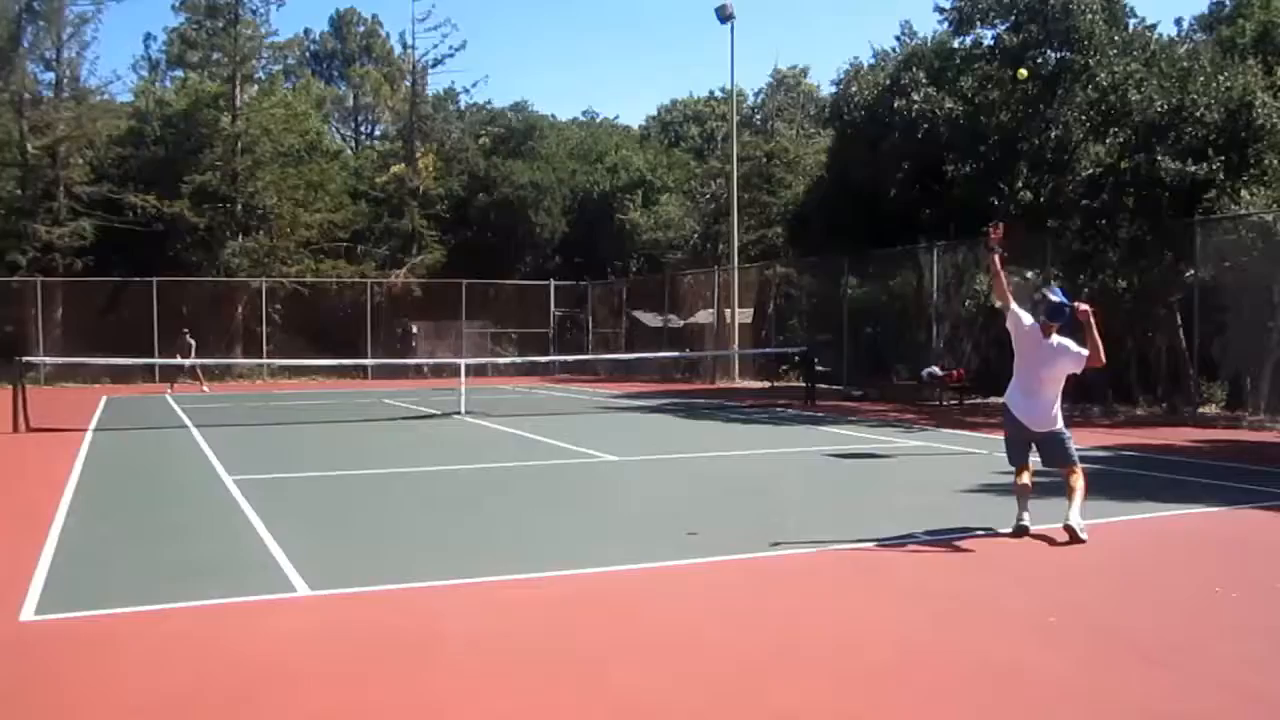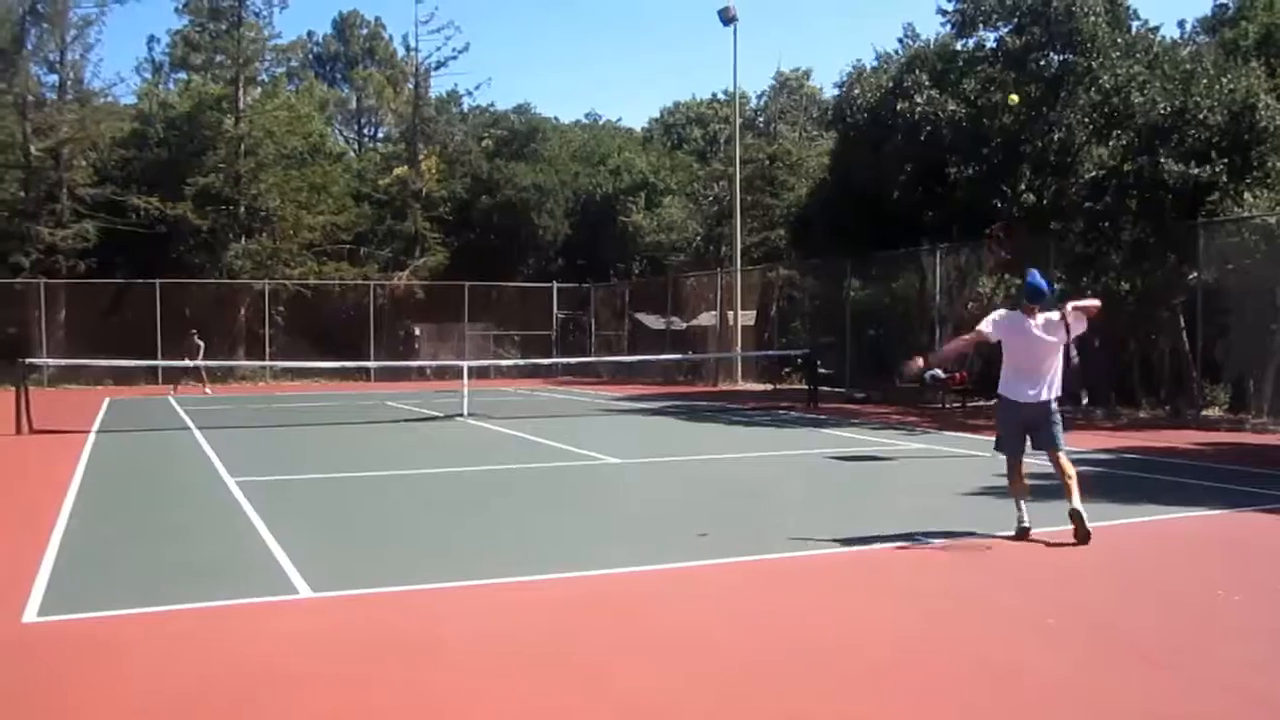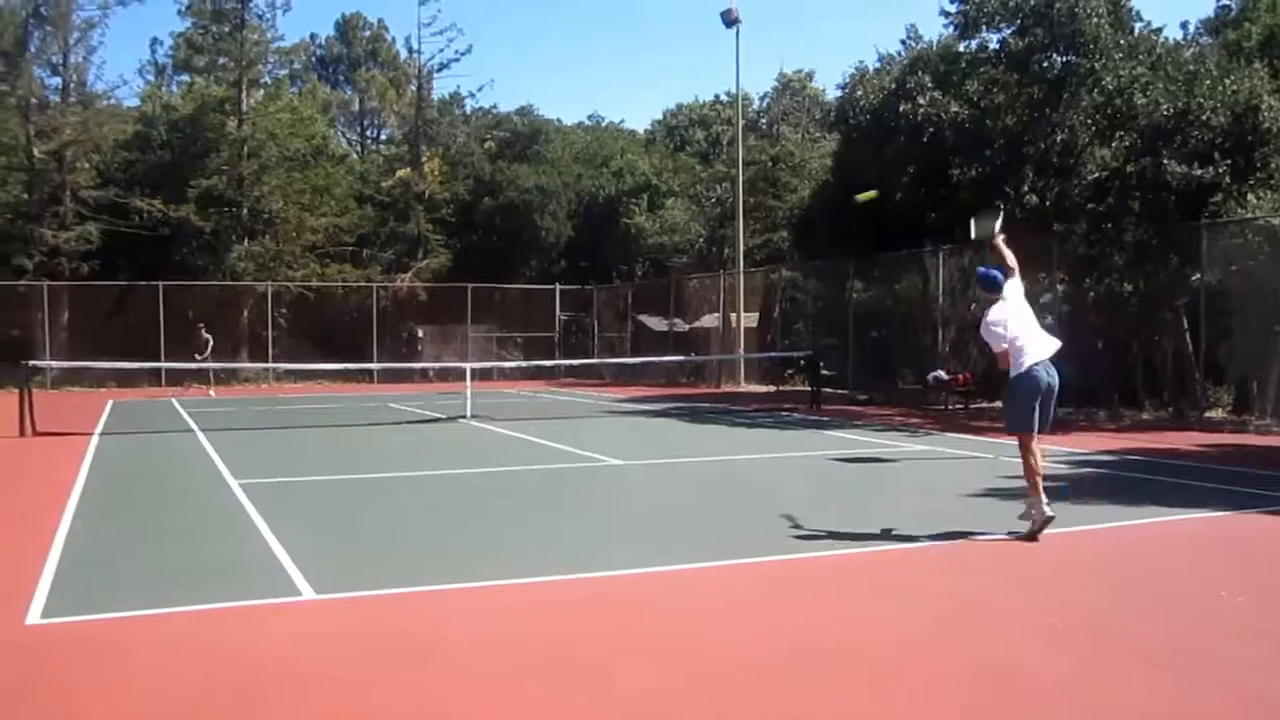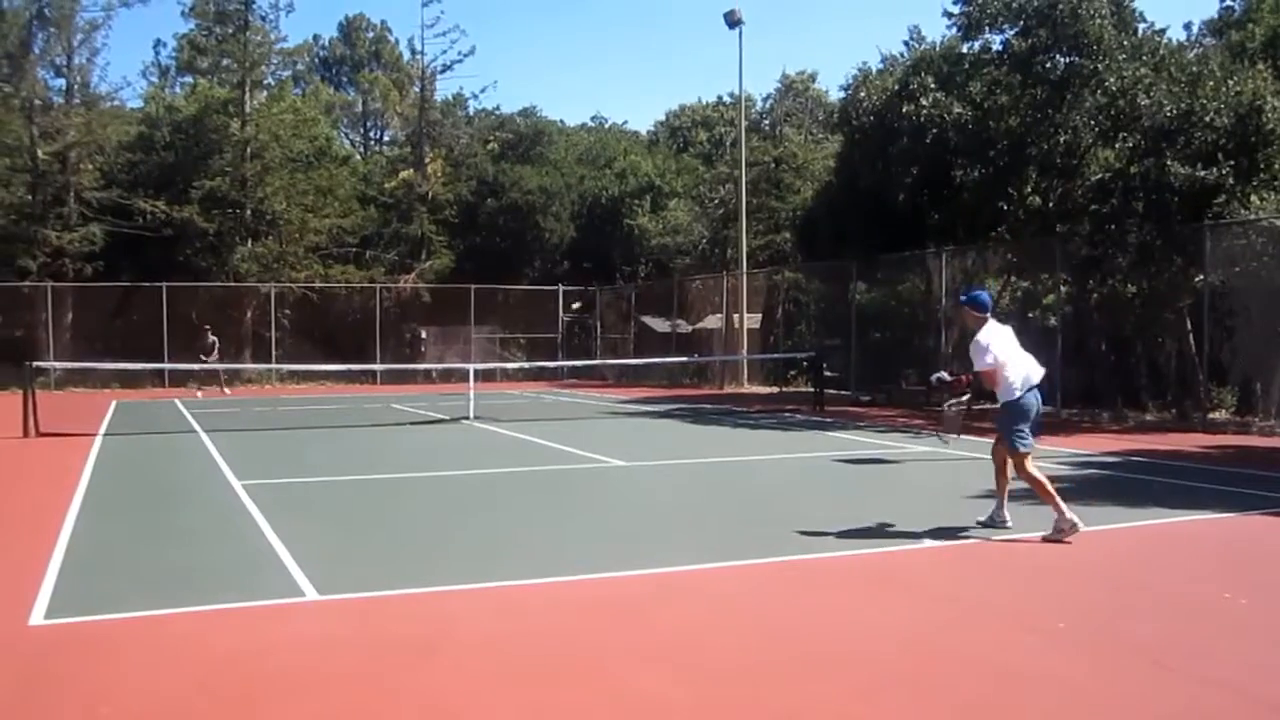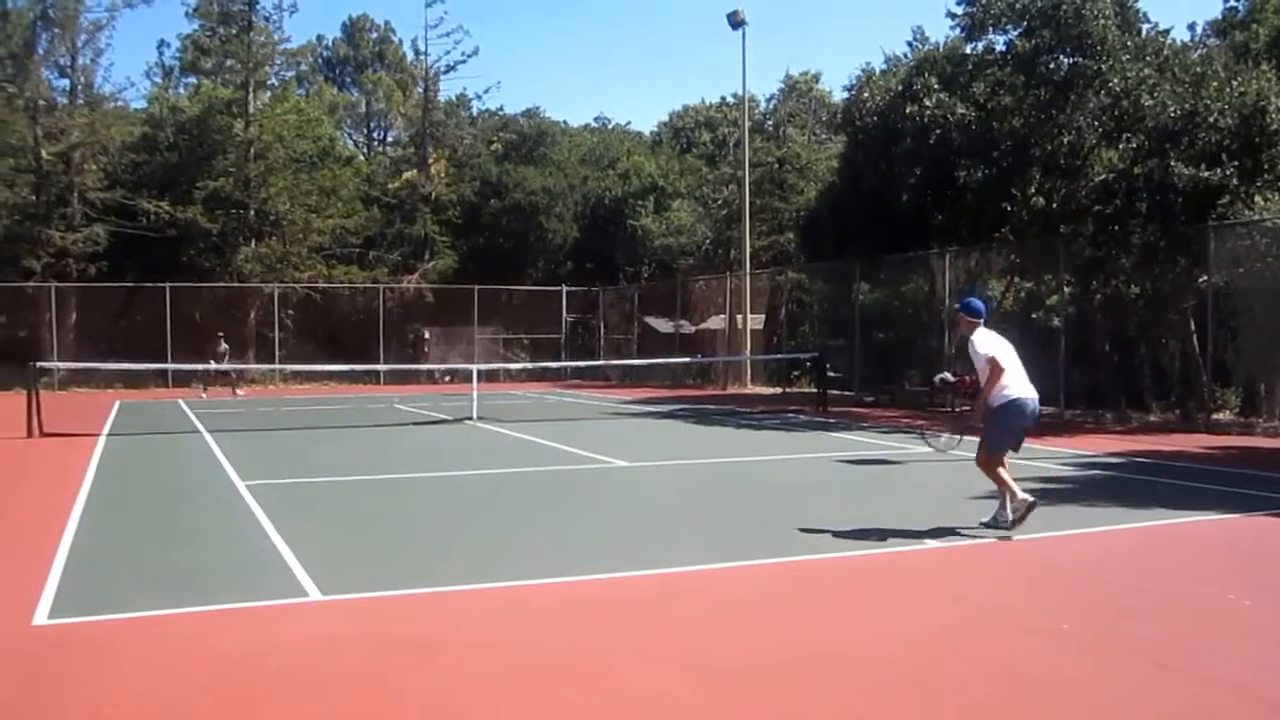
dt=0.2s
person 1, frame 1
left shoulder: (1024, 329)
right shoulder: (1063, 349)
left elbow: (1003, 293)
right elbow: (1097, 361)
left wrist: (994, 252)
right wrist: (1090, 323)
left hip: (1015, 416)
right hip: (1046, 425)
left knee: (1022, 471)
right knee: (1073, 474)
left ankle: (1022, 516)
right ankle: (1073, 518)
person 1, frame 2
left shoulder: (1006, 319)
right shoulder: (1058, 323)
left elbow: (967, 340)
right elbow: (1095, 305)
left wrist: (928, 360)
left hip: (1012, 402)
right hip: (1043, 403)
left knee: (1014, 461)
right knee: (1060, 459)
left ankle: (1023, 520)
right ankle: (1076, 507)
person 1, frame 3
left shoulder: (990, 319)
right shoulder: (1012, 295)
left elbow: (1003, 360)
right elbow: (1013, 267)
right wrist: (999, 244)
left hip: (1027, 377)
right hip: (1048, 373)
left knee: (1027, 444)
right knee: (1029, 441)
left ankle: (1040, 508)
right ankle: (1036, 502)
person 1, frame 4
left shoulder: (980, 342)
right shoulder: (1000, 329)
left elbow: (989, 380)
left wrist: (968, 380)
left hip: (1017, 400)
right hip: (1030, 395)
left knee: (1023, 464)
right knee: (999, 453)
left ankle: (1065, 517)
right ankle: (1000, 513)
person 1, frame 5
left shoulder: (977, 340)
right shoulder: (994, 337)
left elbow: (999, 368)
left wrist: (981, 399)
right wrist: (985, 399)
left hip: (1012, 403)
right hip: (1030, 401)
left knee: (984, 460)
right knee: (996, 457)
left ankle: (1020, 498)
right ankle: (1005, 512)
